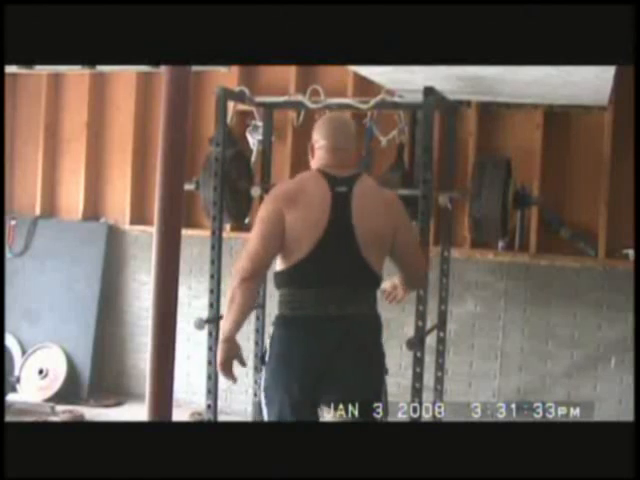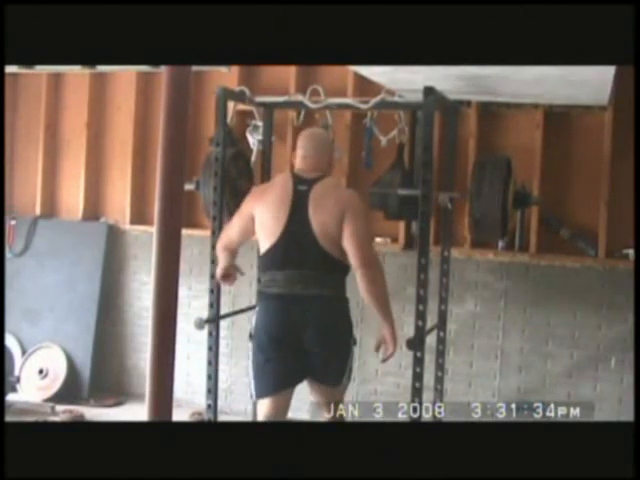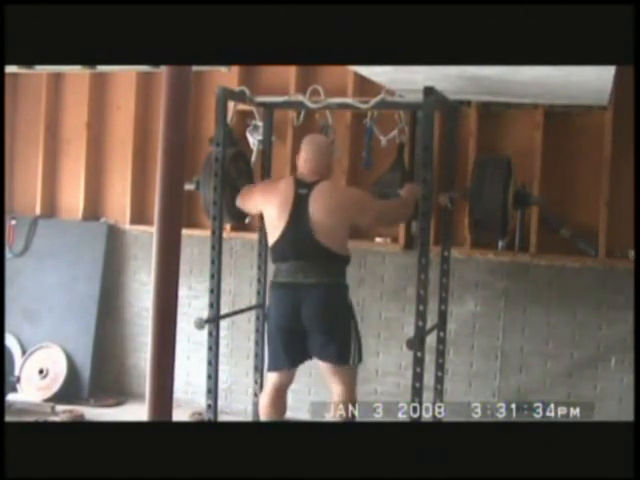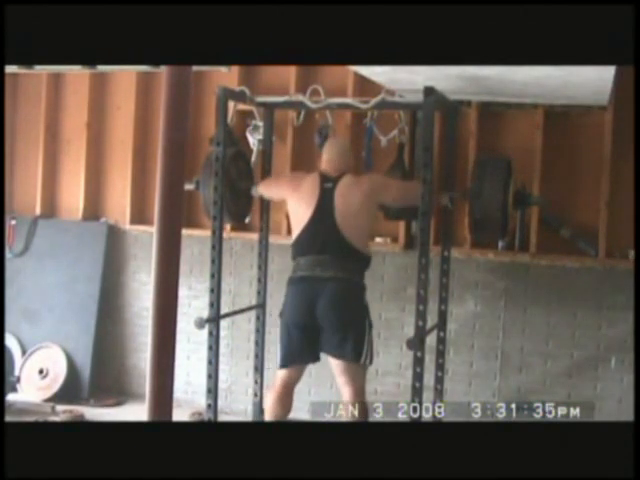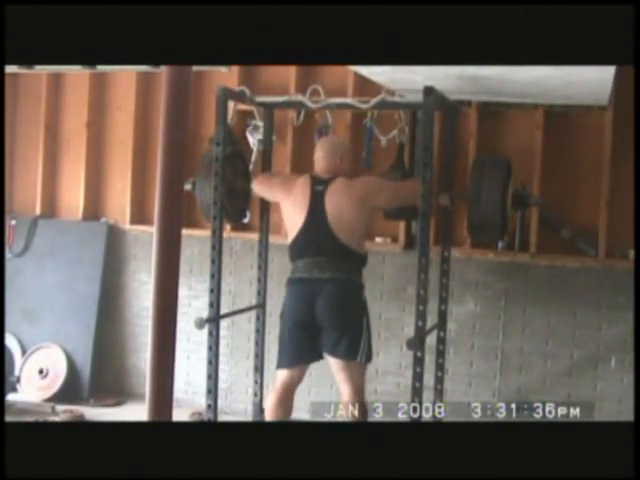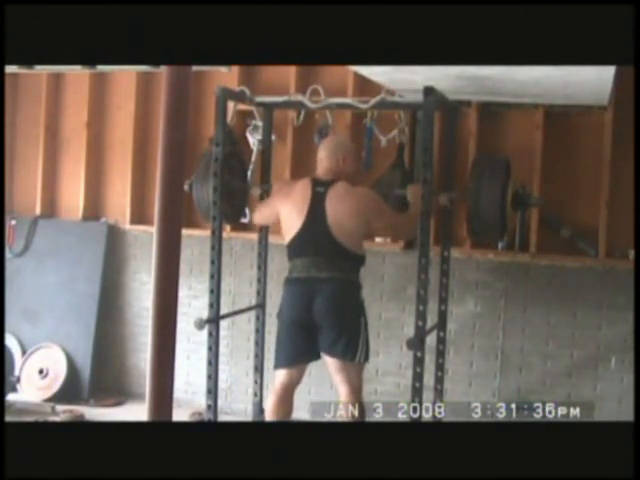
dt=0.7s
person 1, frame 1
left shoulder: (287, 196)
right shoulder: (386, 204)
left elbow: (248, 274)
right elbow: (417, 272)
left wrist: (226, 336)
right wrist: (401, 284)
left hip: (296, 337)
right hip: (358, 339)
person 1, frame 2
left shoulder: (263, 195)
right shoulder: (345, 200)
left elbow: (226, 245)
right elbow: (364, 265)
left wrist: (224, 268)
right wrist: (387, 321)
left hip: (275, 311)
right hip: (326, 313)
left knee: (270, 411)
right knee: (330, 406)
person 1, frame 3
left shoulder: (273, 192)
right shoulder: (345, 198)
left elbow: (243, 198)
right elbow: (393, 214)
right wrist: (410, 196)
left hip: (283, 297)
right hip: (326, 299)
left knee: (275, 383)
right knee: (342, 390)
person 1, frame 4
left shoulder: (298, 184)
right shoulder: (368, 187)
left elbow: (262, 187)
right elbow: (417, 192)
right wrist: (416, 191)
left hip: (300, 291)
right hip: (342, 294)
left knee: (284, 379)
right knee: (351, 389)
person 1, frame 5
left shoulder: (290, 188)
right shoulder: (360, 190)
left elbow: (258, 182)
right elbow: (415, 191)
right wrist: (423, 186)
left hip: (299, 293)
right hip: (342, 295)
left knee: (285, 381)
right knee: (351, 388)
person 1, frame 6
left shoulder: (287, 193)
right shoulder: (360, 199)
left elbow: (258, 217)
right elbow: (405, 229)
right wrist: (416, 202)
left hip: (296, 293)
right hip: (339, 296)
left knee: (283, 382)
right knee: (349, 387)
